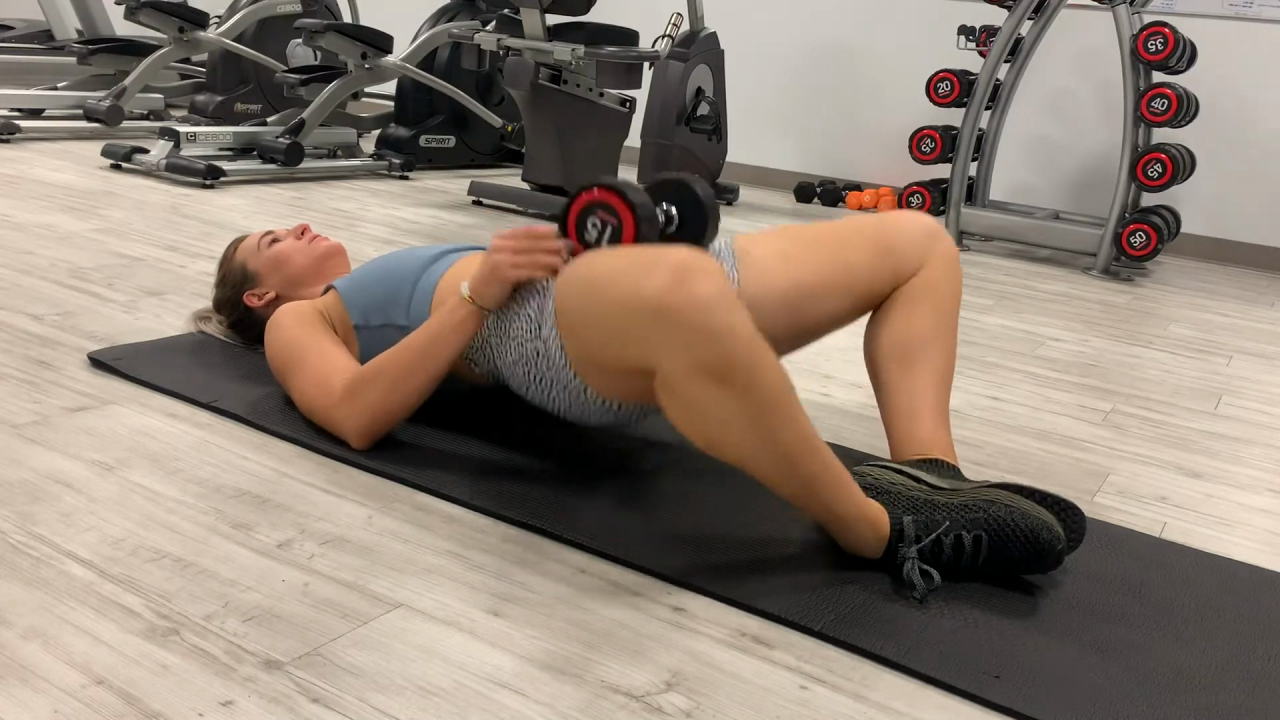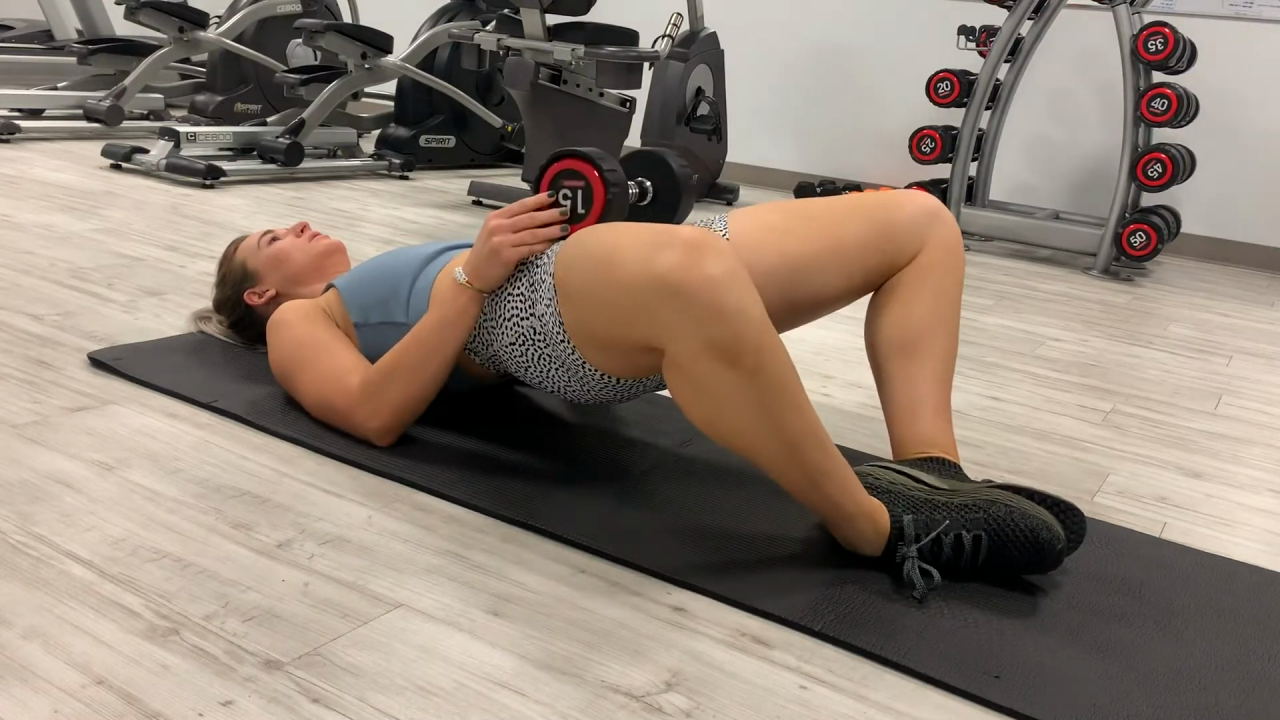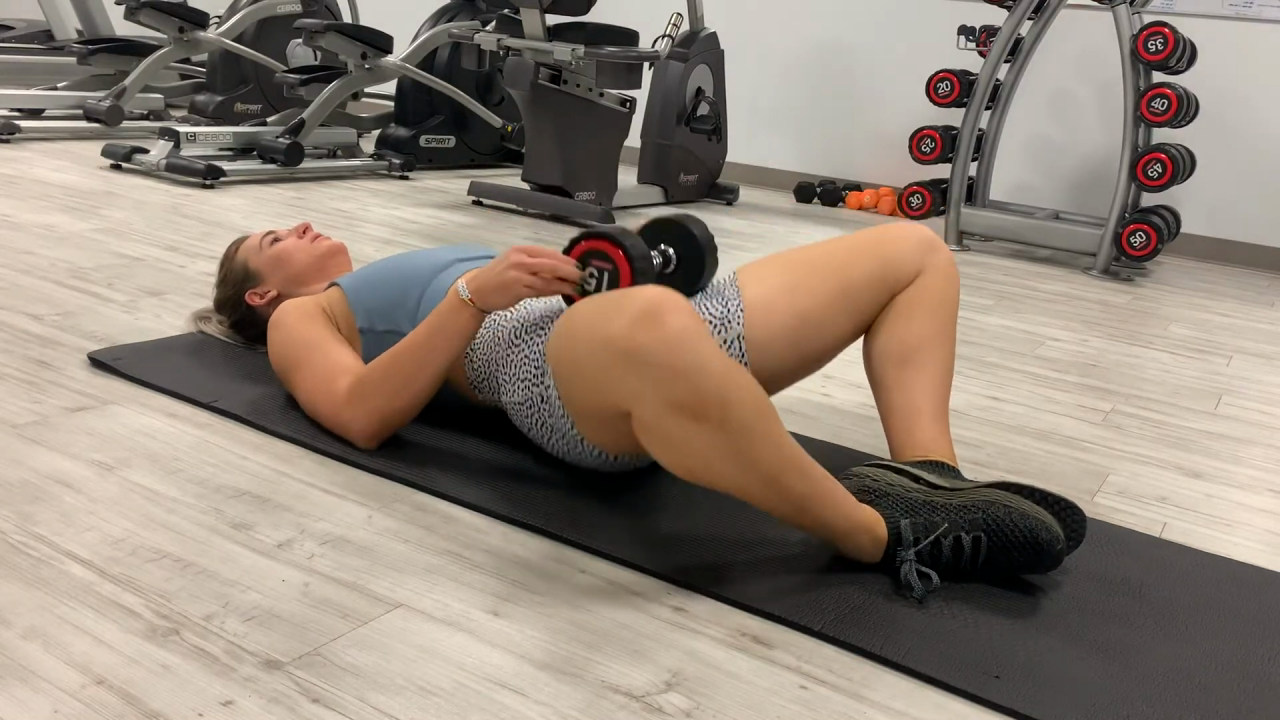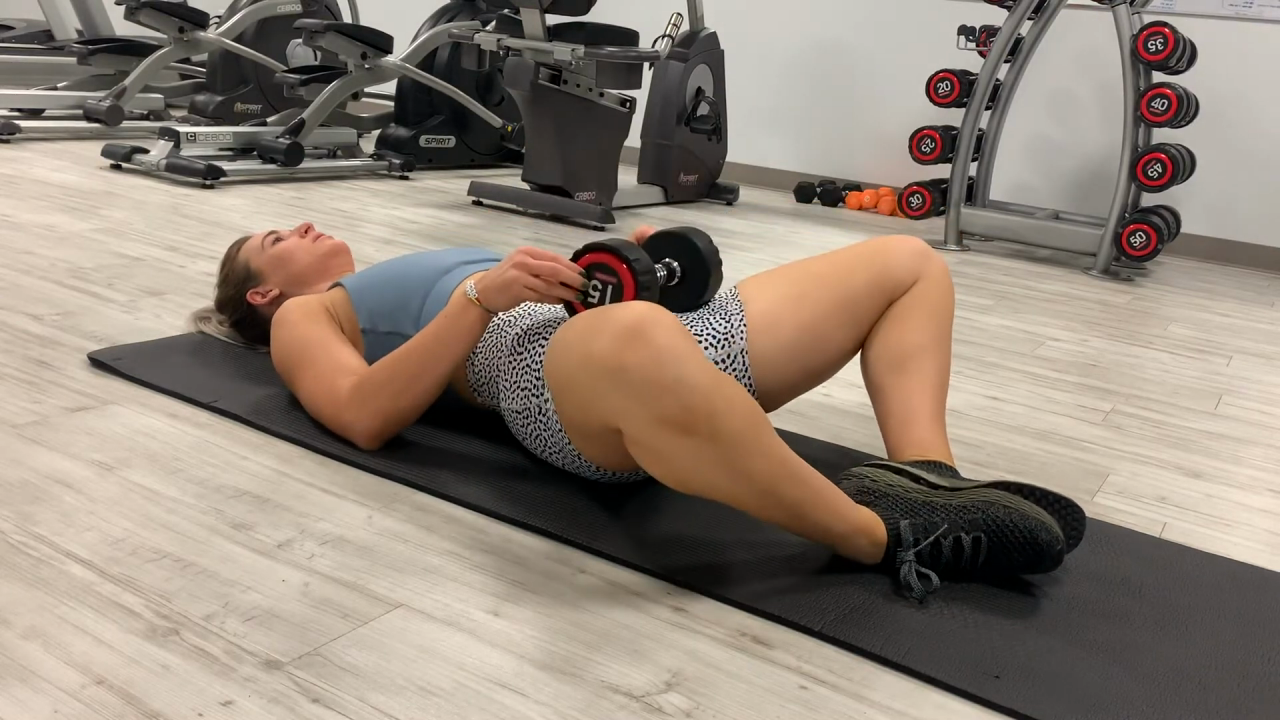
dt=0.5s
person 1, frame 1
left shoulder: (391, 279)
right shoulder: (298, 326)
right elbow: (358, 417)
left wrist: (630, 244)
right wrist: (480, 289)
left hip: (609, 290)
right hip: (543, 320)
left knee: (916, 241)
right knee: (681, 295)
left ankle: (925, 476)
right ankle: (882, 532)
person 1, frame 2
left shoulder: (385, 285)
right shoulder: (299, 325)
right elbow: (377, 414)
left wrist: (616, 221)
right wrist: (476, 274)
left hip: (646, 285)
right hip: (535, 304)
left knee: (917, 221)
right knee: (691, 271)
left ankle: (925, 473)
right ankle: (880, 528)
person 1, frame 3
left shoulder: (399, 281)
right shoulder: (301, 321)
right elbow: (363, 415)
right wrist: (474, 294)
left hip: (634, 319)
right hip: (538, 353)
left knee: (913, 249)
right knee: (642, 328)
left ankle: (923, 478)
right ankle: (884, 533)
person 1, frame 4
left shoulder: (398, 285)
right shoulder: (304, 321)
right elbow: (368, 415)
right wrist: (480, 295)
left hip: (672, 327)
right hip: (539, 359)
left knee: (908, 262)
right knee: (637, 344)
left ankle: (921, 479)
right ankle: (885, 536)
